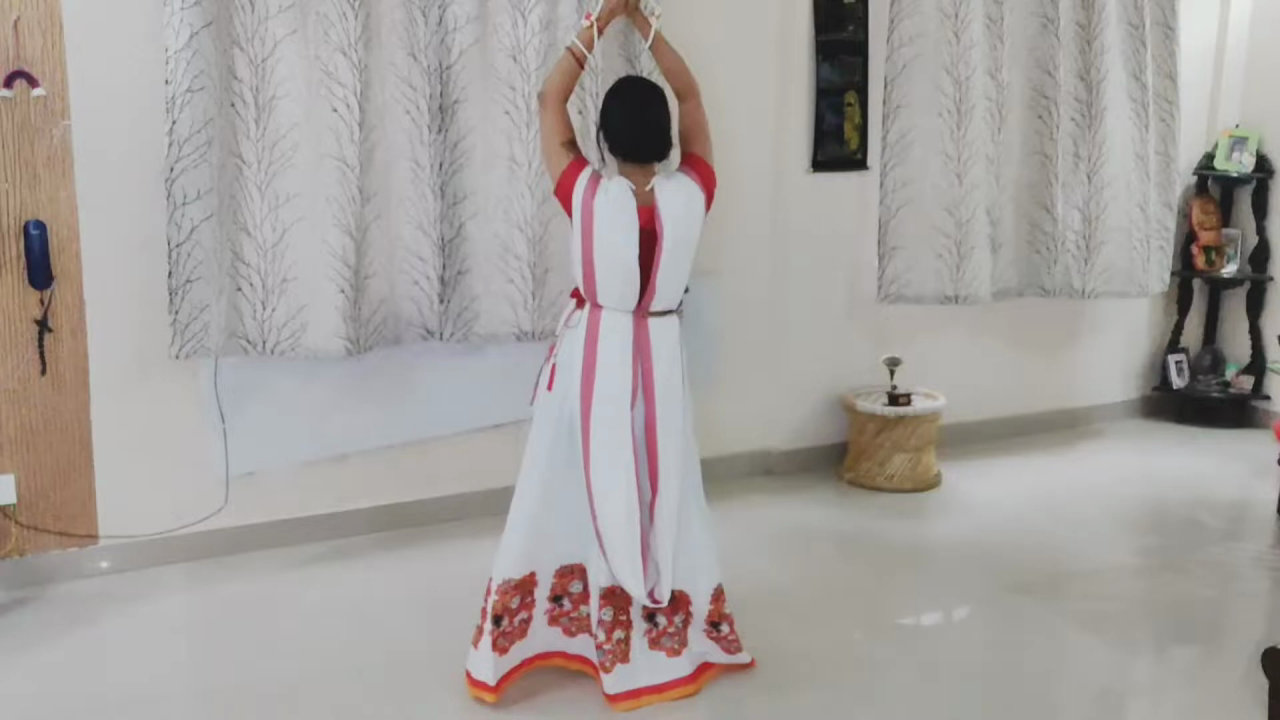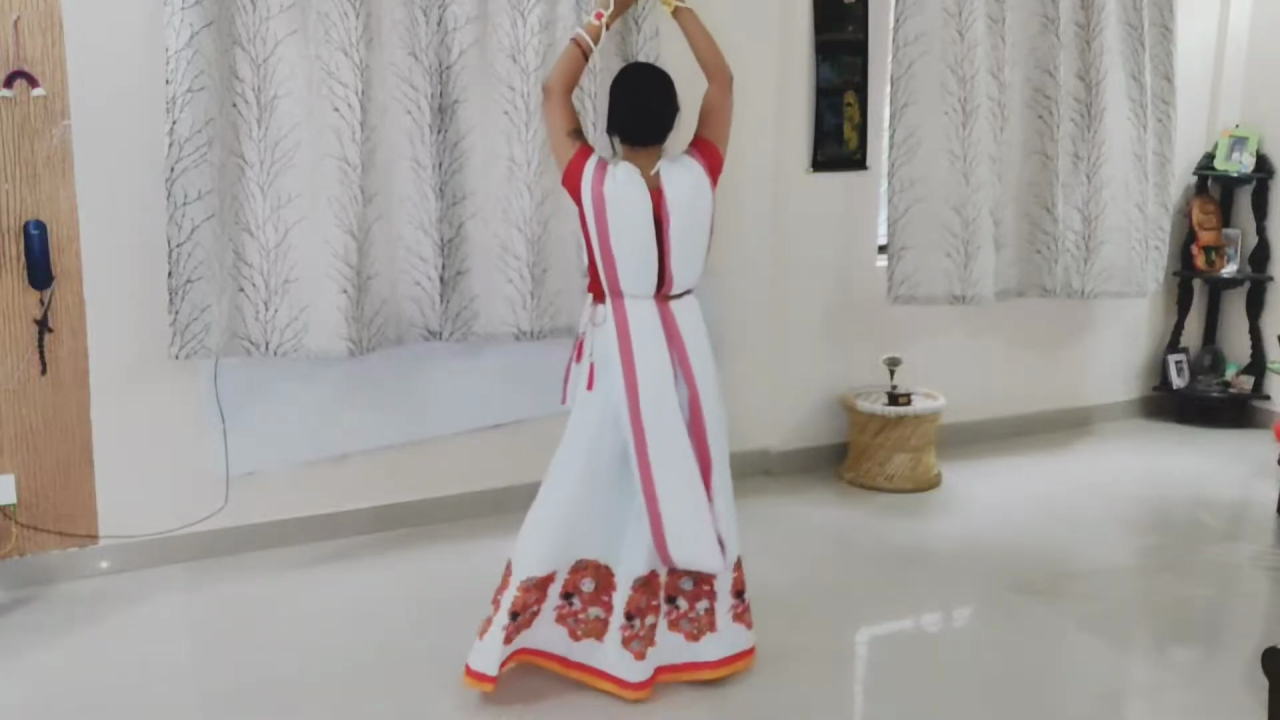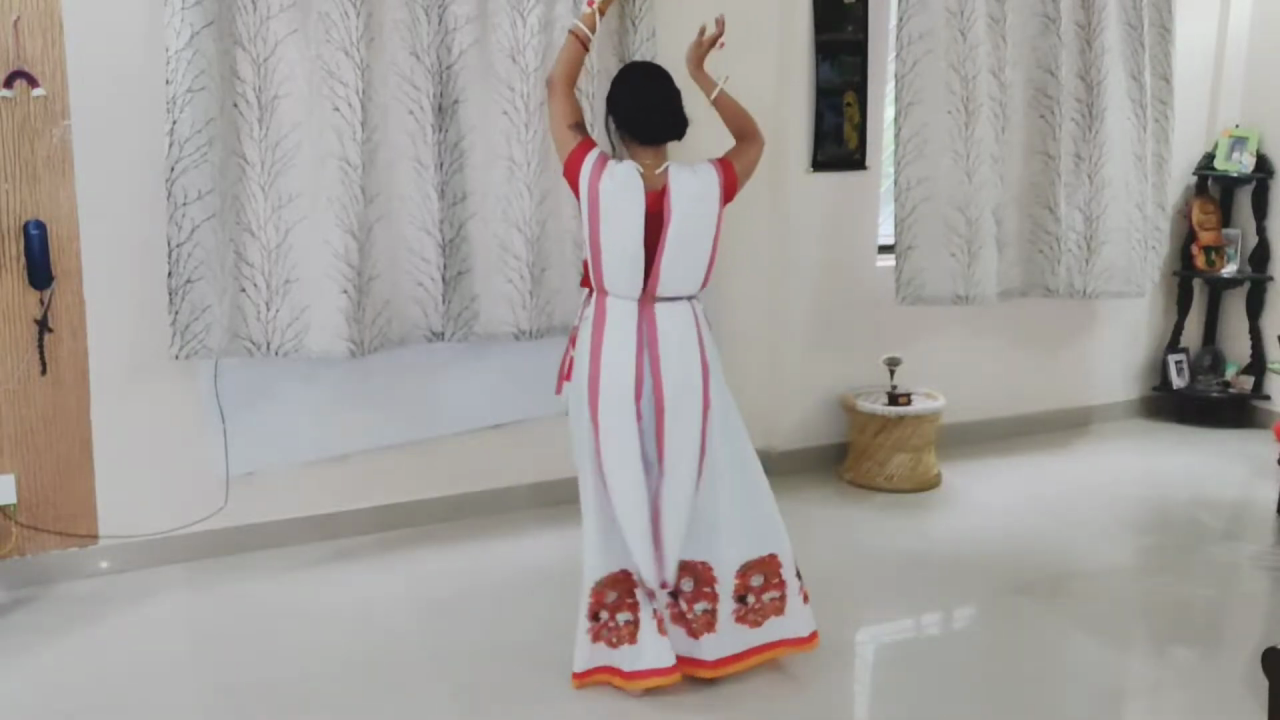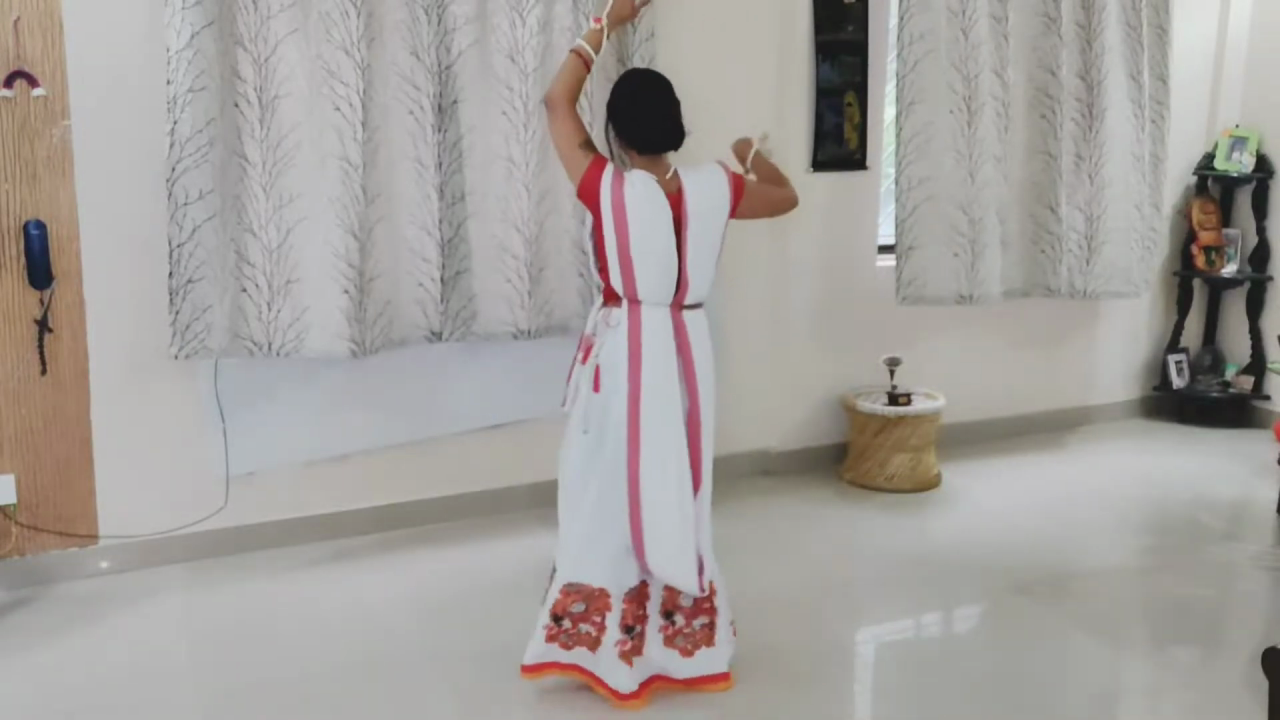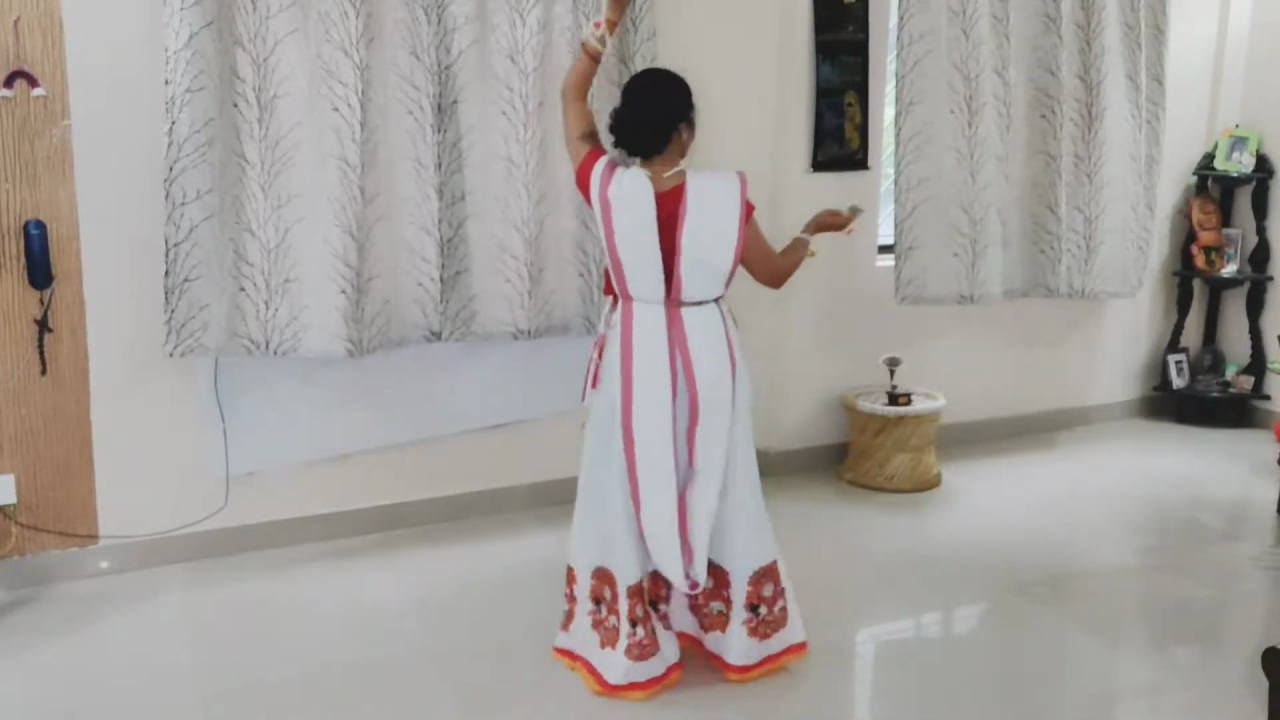
dt=0.7s
person 1, frame 1
left shoulder: (586, 195)
right shoulder: (691, 195)
left elbow: (550, 100)
right elbow: (690, 97)
left hip: (590, 358)
right hip: (656, 360)
left knee: (569, 504)
right knee: (659, 501)
left ankle: (508, 652)
right ankle: (671, 647)
person 1, frame 2
left shoulder: (594, 183)
right shoulder: (696, 177)
left elbow: (554, 93)
right elbow: (722, 82)
left hip: (618, 354)
right hip: (684, 347)
left knee: (586, 497)
right knee: (687, 492)
right ankle: (702, 634)
person 1, frame 3
left shoulder: (594, 179)
right shoulder: (705, 186)
left elbow: (558, 89)
right elbow: (753, 141)
right wrist: (702, 77)
left hip: (609, 350)
right hip: (679, 348)
left knee: (620, 498)
right knee: (711, 484)
left ankle: (635, 646)
right ankle: (718, 632)
person 1, frame 4
left shoulder: (610, 190)
right shoulder: (712, 188)
left elbow: (557, 102)
right elbow: (786, 198)
right wrist: (753, 159)
left hip: (622, 356)
right hip: (687, 356)
left knee: (608, 502)
right knee: (675, 501)
left ankle: (610, 653)
right ankle: (685, 648)
person 1, frame 5
left shoulder: (607, 186)
right shoulder: (723, 196)
left elbow: (571, 100)
right elbow: (772, 274)
right wrist: (813, 230)
left hip: (635, 355)
right hip: (705, 357)
left knee: (628, 493)
right knee: (717, 491)
left ankle: (628, 651)
right ankle: (745, 637)
